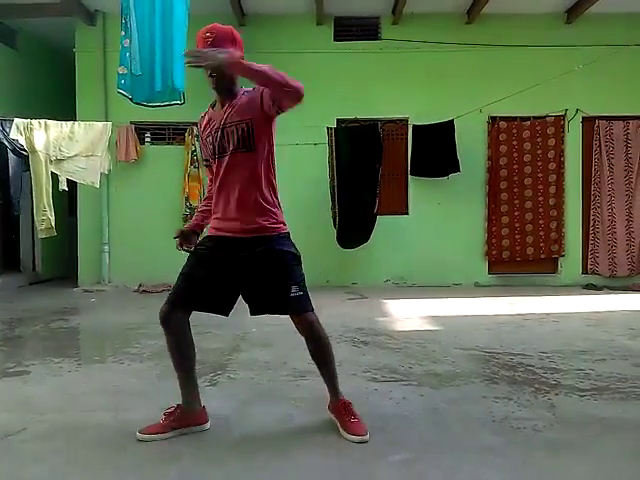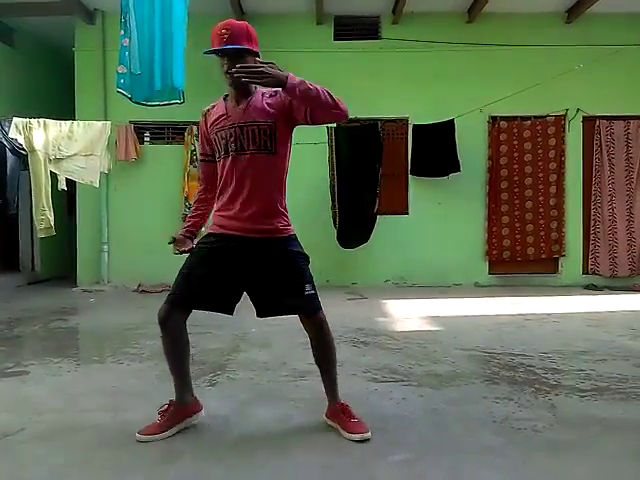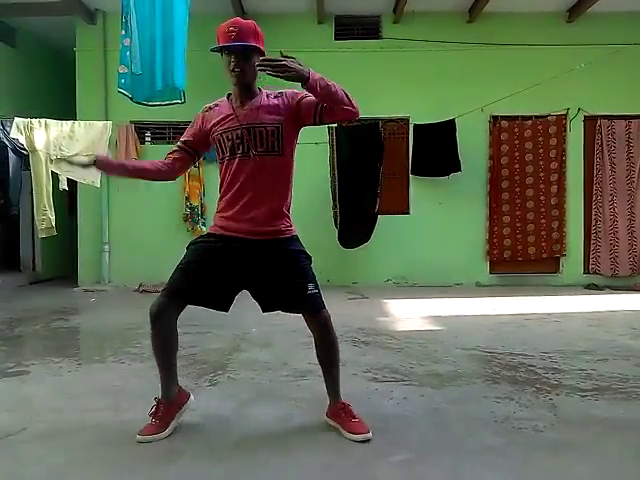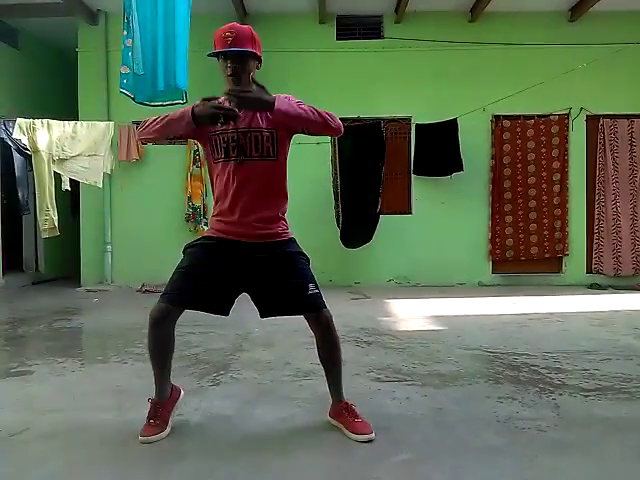
dt=0.2s
person 1, frame 1
left shoulder: (258, 99)
right shoulder: (206, 121)
left elbow: (293, 91)
left wrist: (228, 61)
right wrist: (196, 225)
left hip: (267, 238)
right hip: (218, 240)
left knee: (306, 320)
right knee: (171, 314)
left ankle: (338, 403)
right ankle: (191, 408)
person 1, frame 2
left shoulder: (281, 102)
right shoulder: (211, 116)
left elbow: (337, 112)
left wrist: (287, 80)
right wrist: (190, 229)
left hip: (275, 240)
right hip: (223, 239)
left knee: (315, 319)
right knee: (169, 314)
left ankle: (335, 406)
right ankle: (184, 402)
person 1, frame 3
left shoulder: (288, 103)
right shoulder: (211, 115)
left elbow: (348, 112)
right elbow: (172, 166)
left wrist: (307, 76)
right wrist: (115, 165)
left hip: (277, 240)
right hip: (224, 238)
left knee: (319, 318)
right knee: (162, 311)
left ankle: (336, 405)
right ankle: (171, 396)
person 1, frame 4
left shoulder: (280, 107)
right shoulder: (204, 111)
left elbow: (333, 127)
right elbow: (146, 131)
left wrist: (272, 104)
right wrist: (196, 117)
left hip: (273, 243)
right hip: (220, 242)
left knee: (322, 319)
right knee: (161, 315)
left ankle: (339, 405)
right ankle: (163, 396)
